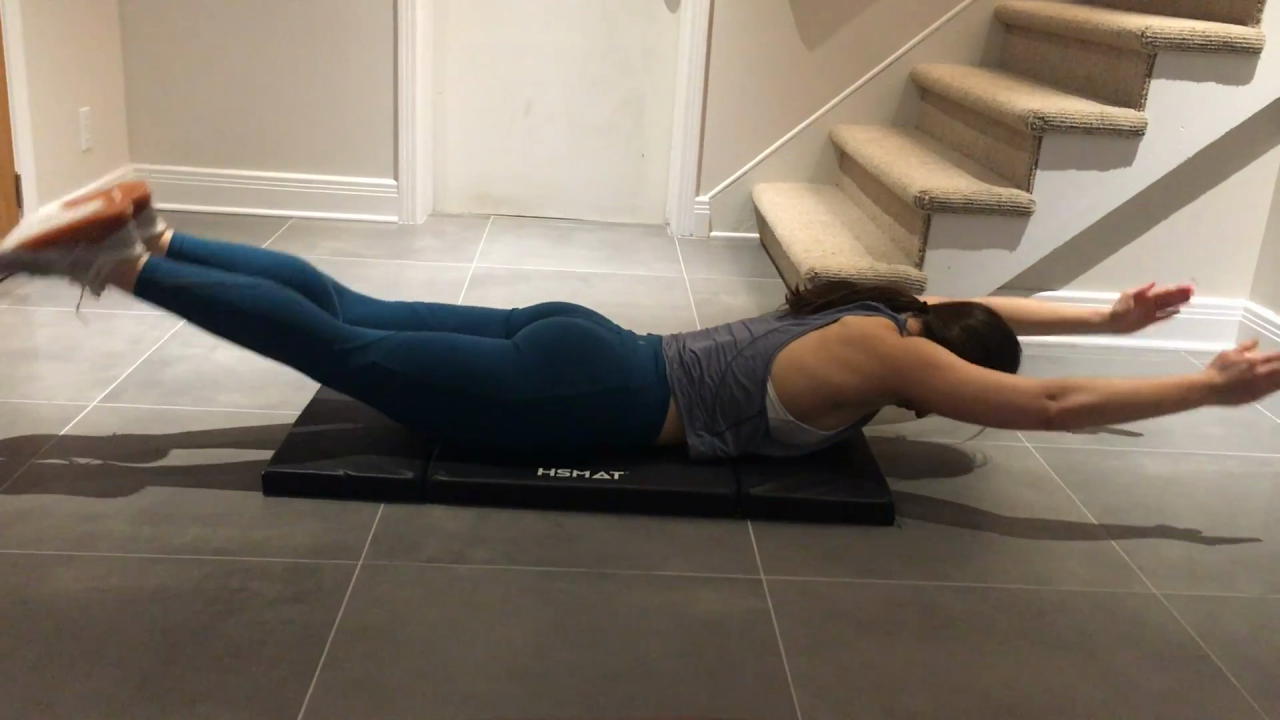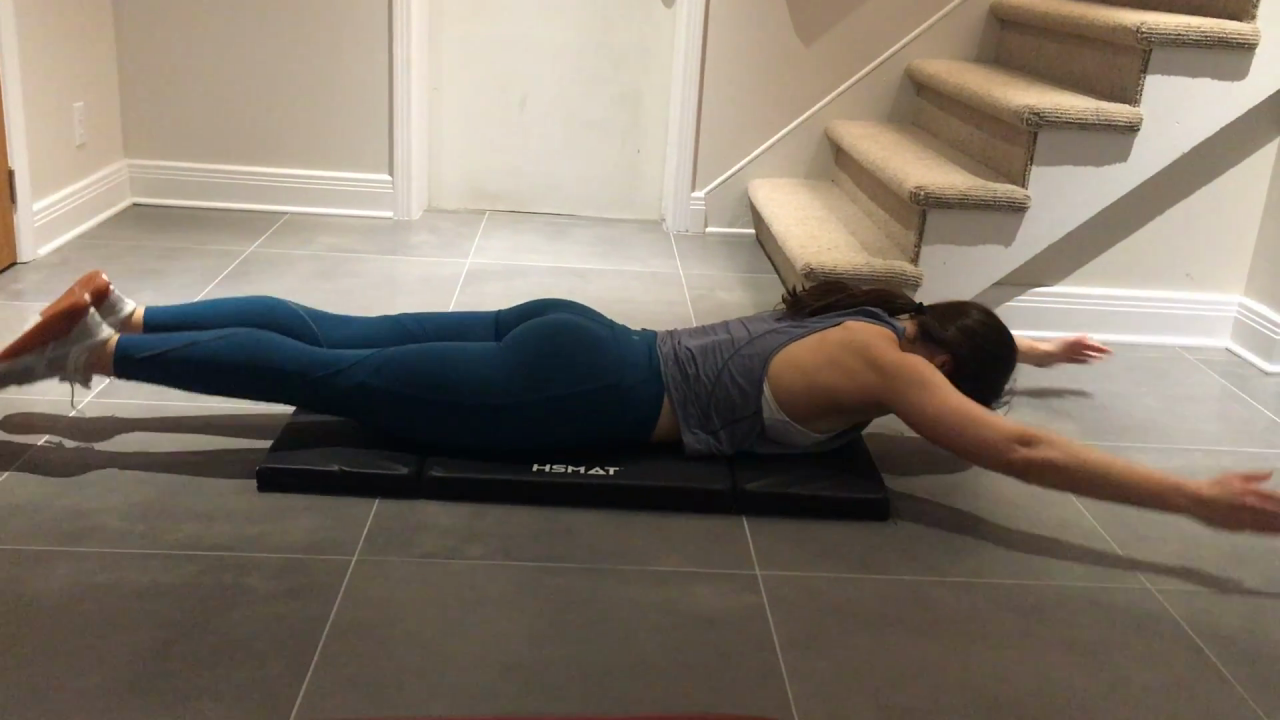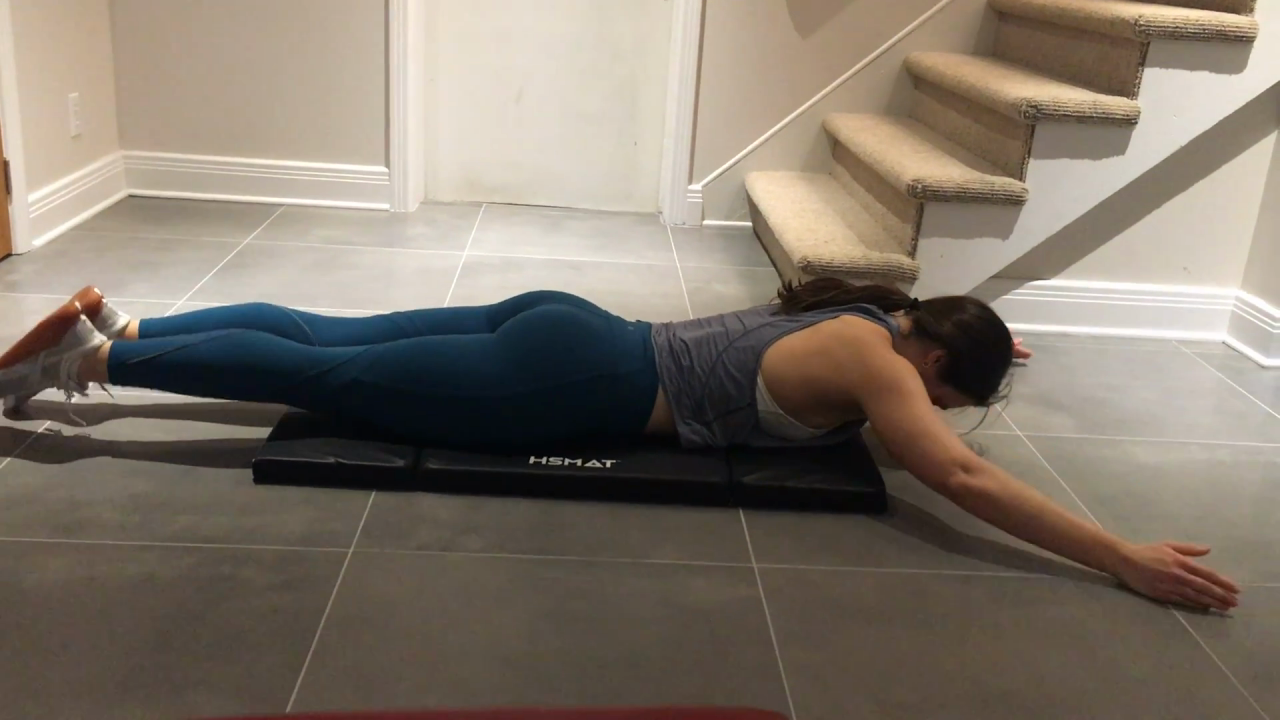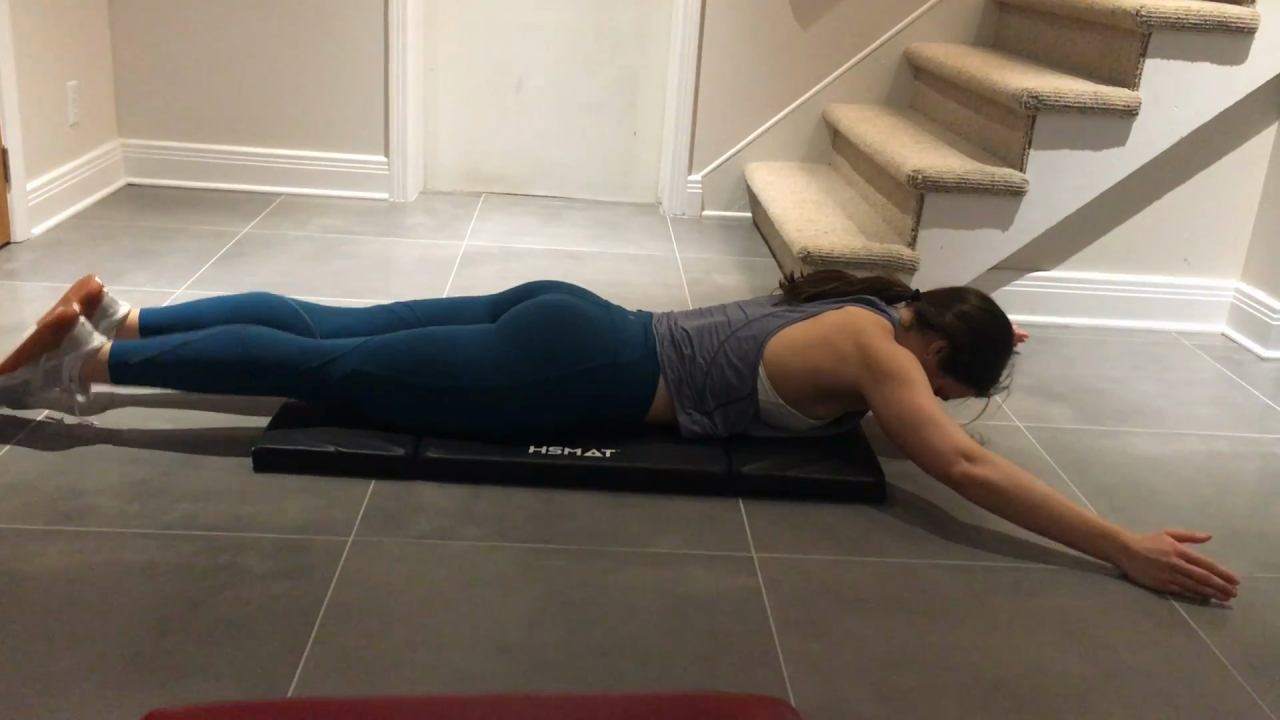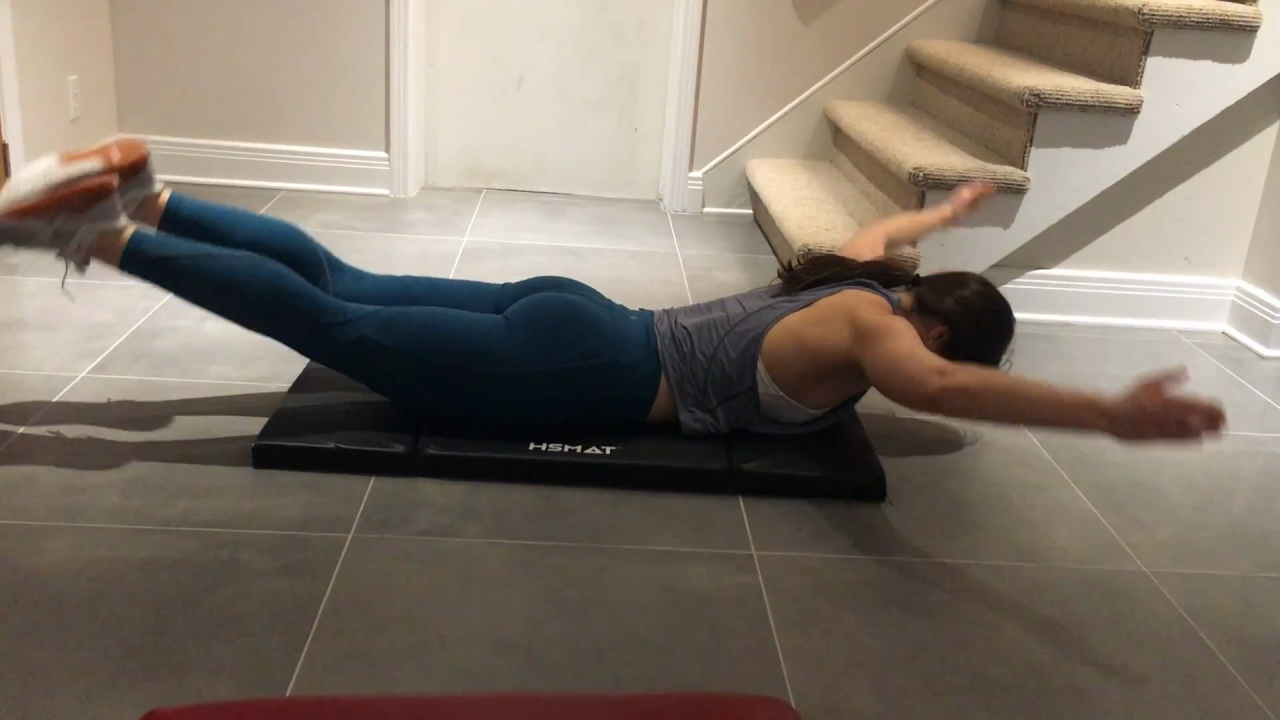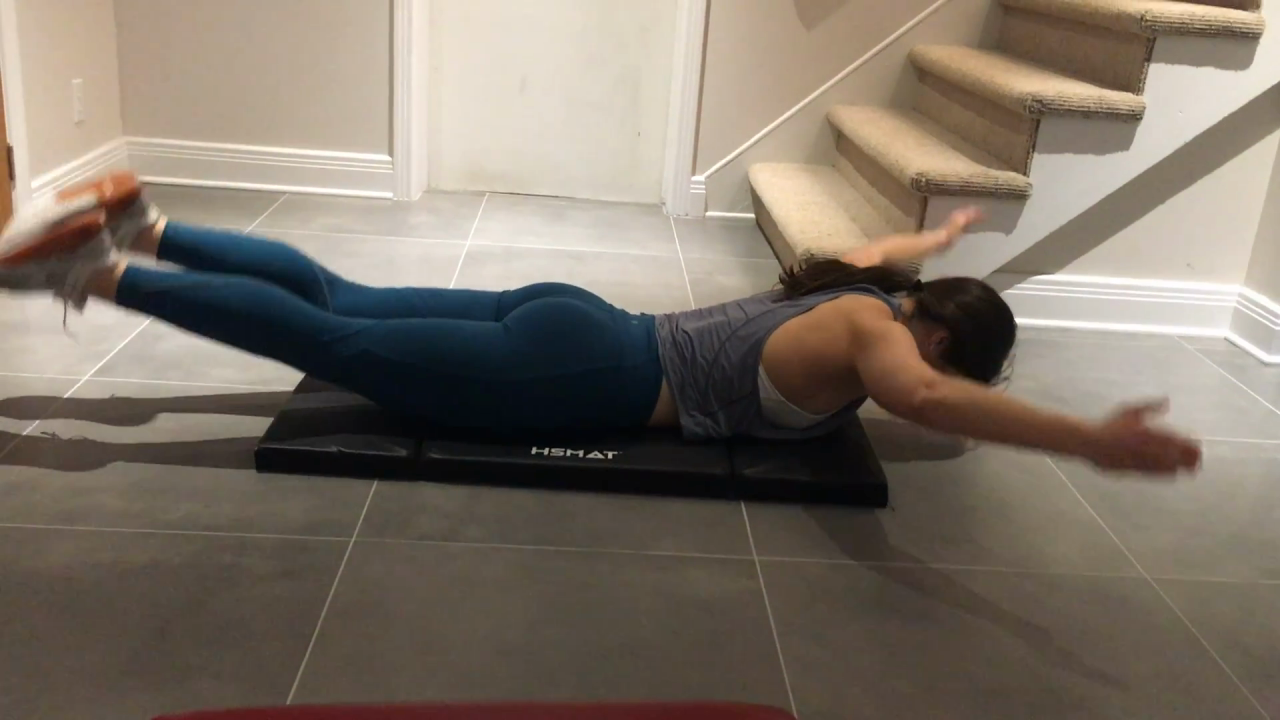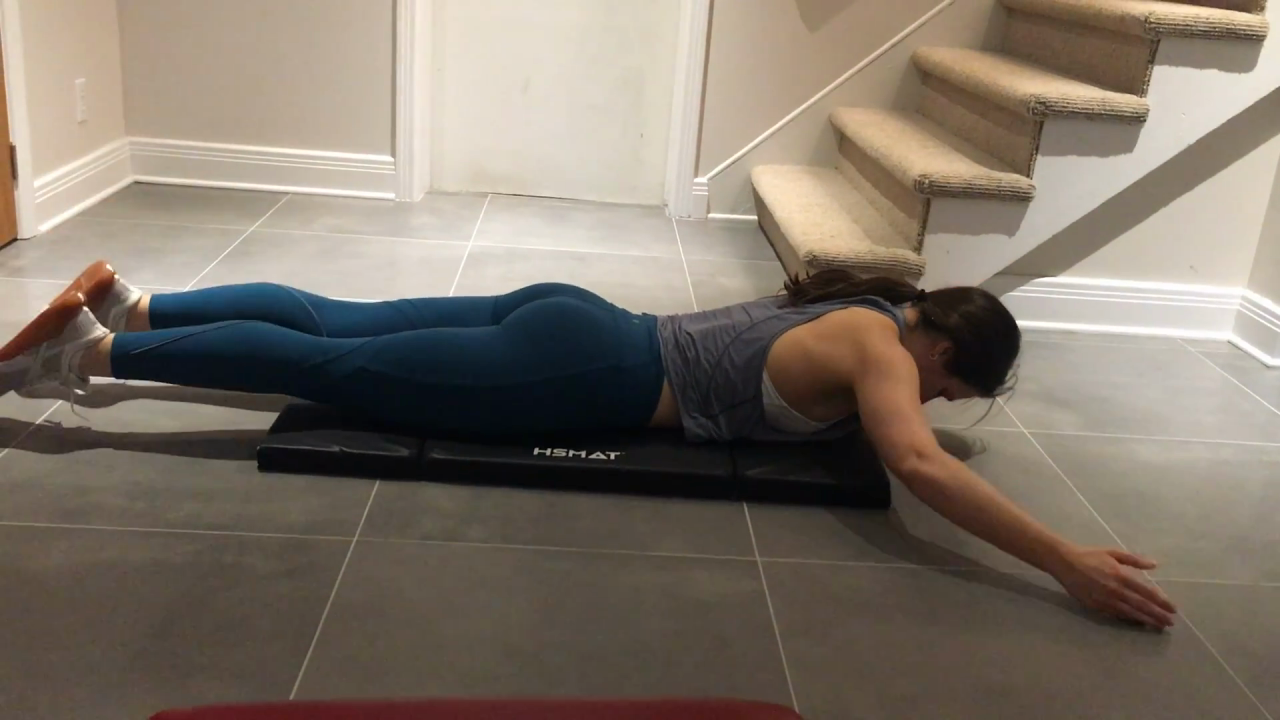
dt=0.3s
person 1, frame 1
left shoulder: (886, 315)
right shoulder: (885, 357)
left elbow: (984, 309)
right elbow: (1044, 404)
left wrist: (1110, 316)
left hip: (572, 344)
right hip: (581, 399)
left knee: (345, 318)
right knee: (340, 353)
left ankle: (150, 236)
right ankle: (125, 260)
person 1, frame 2
left shoulder: (874, 317)
right shoulder: (880, 367)
left elbow: (963, 350)
right elbow: (1011, 448)
left wrist: (1034, 348)
left hip: (568, 340)
right hip: (573, 393)
left knee: (331, 338)
right knee: (328, 376)
left ankle: (121, 314)
person 1, frame 3
left shoulder: (866, 316)
right shoulder: (872, 367)
right elbow: (965, 476)
left wrist: (984, 337)
right wrist: (1127, 559)
left hip: (564, 332)
right hip: (572, 384)
left knee: (329, 338)
right knee: (330, 374)
left ankle: (113, 326)
person 1, frame 4
left shoulder: (867, 310)
right shoulder: (876, 354)
right elbow: (966, 468)
left wrist: (981, 328)
right wrist: (1128, 547)
left hip: (564, 324)
right hip: (572, 374)
left knee: (334, 330)
right knee: (327, 369)
left ankle: (116, 318)
person 1, frame 5
left shoulder: (853, 279)
right shoulder: (868, 326)
left elbow: (893, 233)
right elbow: (931, 385)
left wrist: (955, 205)
right wrist: (1109, 413)
left hip: (562, 322)
right hip: (573, 370)
left knee: (333, 289)
right knee: (330, 331)
left ankle: (144, 195)
right ankle: (105, 236)
person 1, frame 6
left shoulder: (854, 284)
right shoulder: (869, 329)
left elbow: (895, 254)
right elbow: (919, 398)
left wrist: (943, 234)
right wrist: (1087, 440)
left hip: (566, 327)
right hip: (571, 377)
left knee: (333, 306)
right knee: (328, 341)
left ankle: (139, 223)
right ankle: (101, 269)
person 1, frame 7
left shoulder: (867, 308)
right shoulder: (881, 349)
right elbow: (920, 466)
left wrist: (939, 336)
right wrist: (1068, 561)
left hip: (570, 321)
right hip: (578, 374)
left knee: (338, 323)
right knee: (332, 366)
left ankle: (128, 305)
right ankle: (95, 346)
